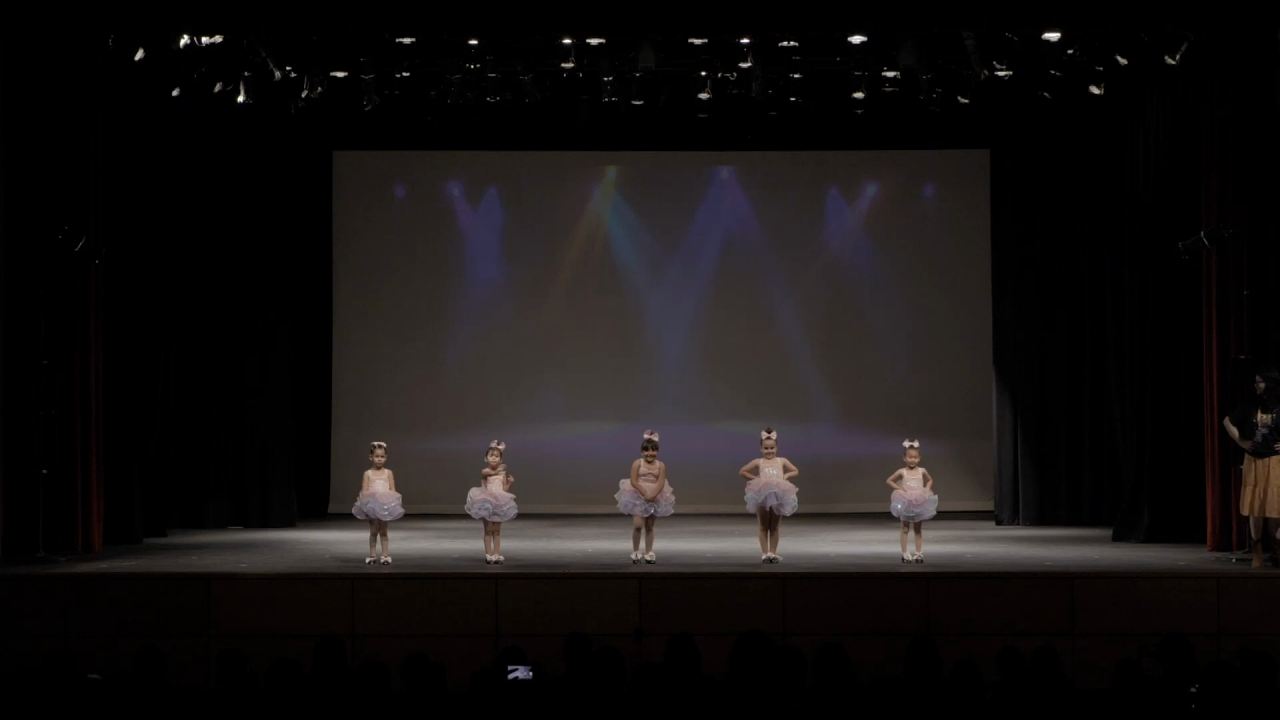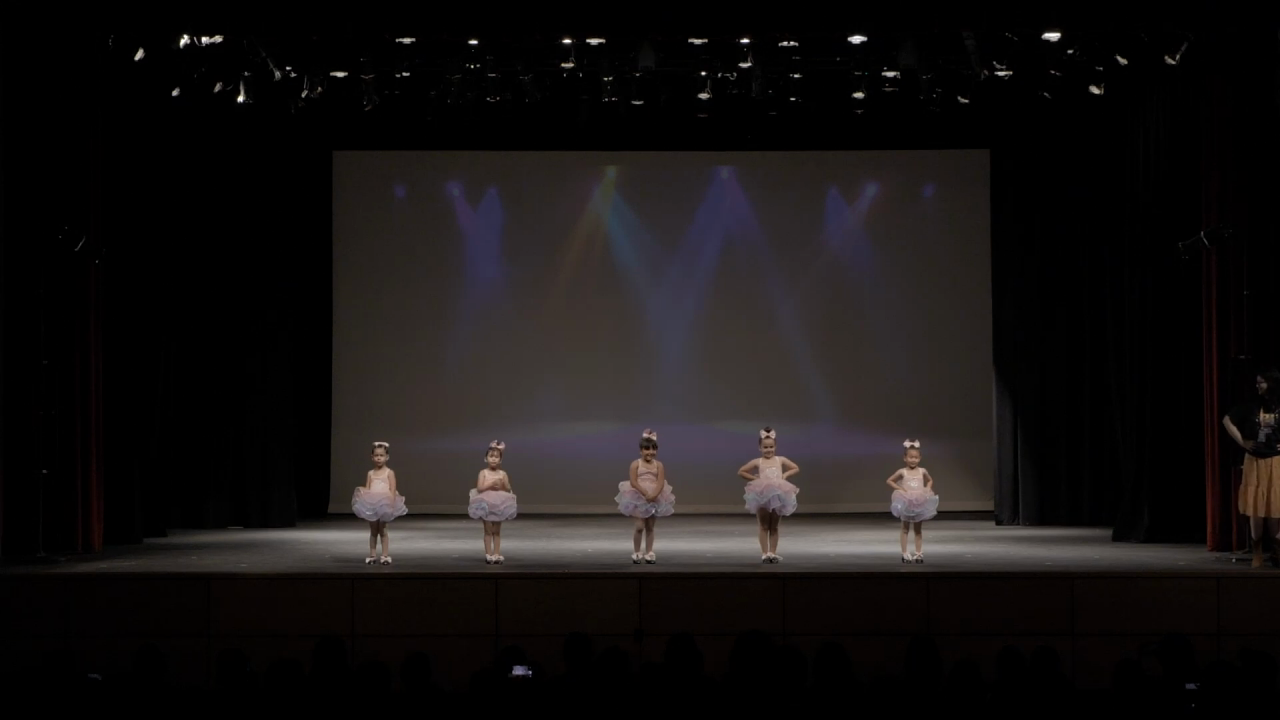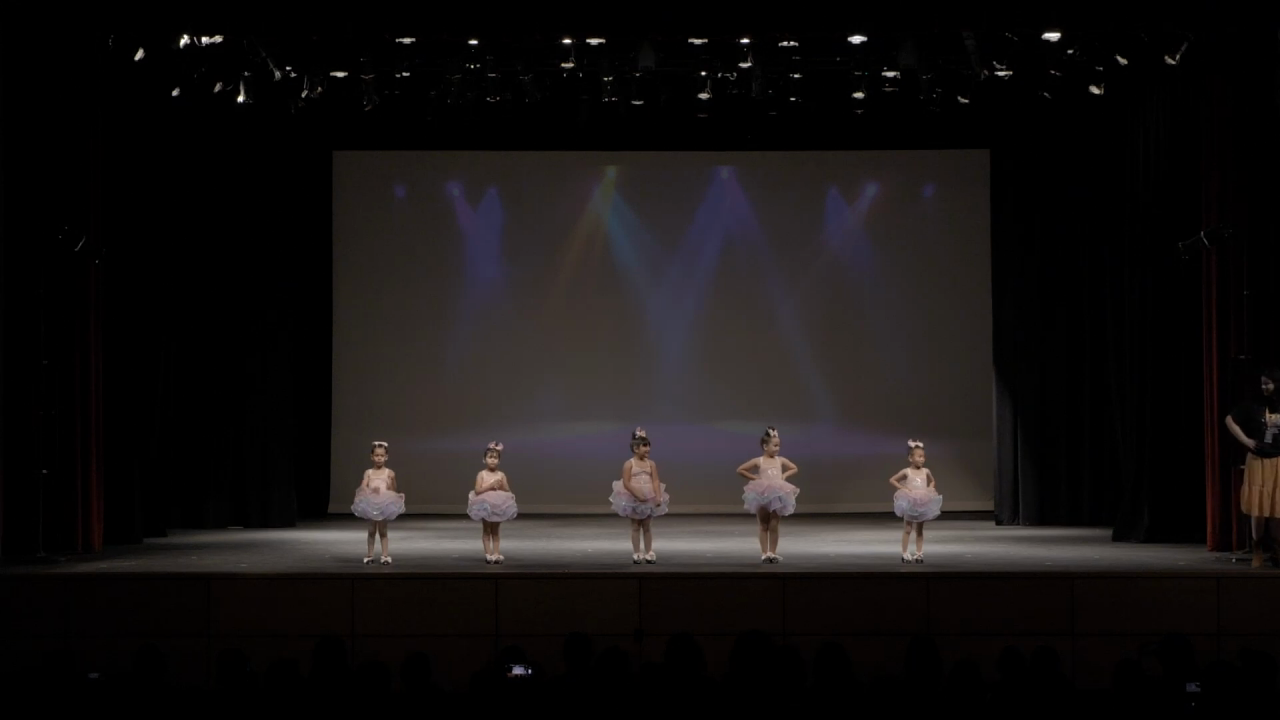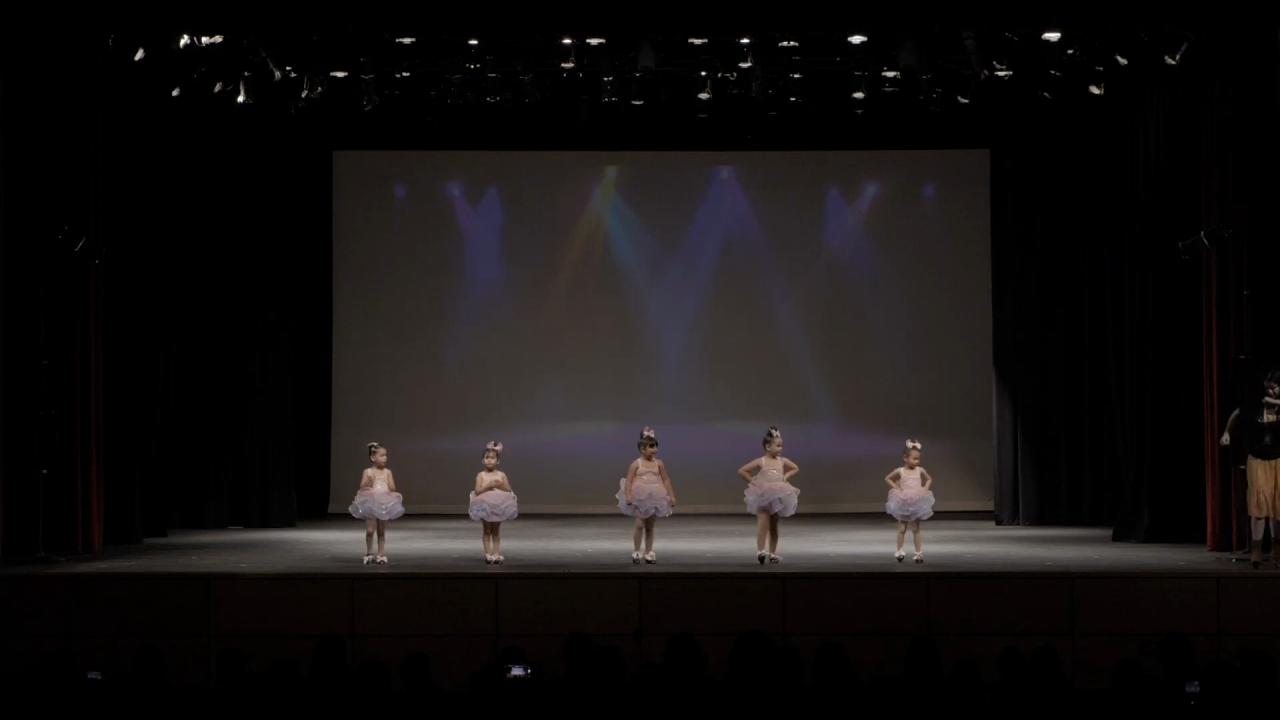
dt=0.7s
person 1, frame 1
right shoulder: (1250, 406)
right elbow: (1228, 421)
right wrist: (1241, 442)
right hip: (1253, 463)
right knee: (1254, 507)
right ankle: (1257, 553)
person 1, frame 2
right shoulder: (1251, 405)
right elbow: (1227, 421)
right wrist: (1242, 441)
right hip: (1254, 461)
right knee: (1255, 507)
right ankle: (1257, 552)
person 1, frame 3
right shoulder: (1253, 405)
right elbow: (1230, 420)
right wrist: (1245, 440)
right hip: (1257, 460)
right knee: (1257, 506)
right ankle: (1258, 551)
person 1, frame 4
right shoulder: (1255, 404)
right elbow: (1237, 414)
right wrist: (1226, 433)
right hip: (1257, 460)
right knee: (1259, 502)
right ankle: (1256, 551)
